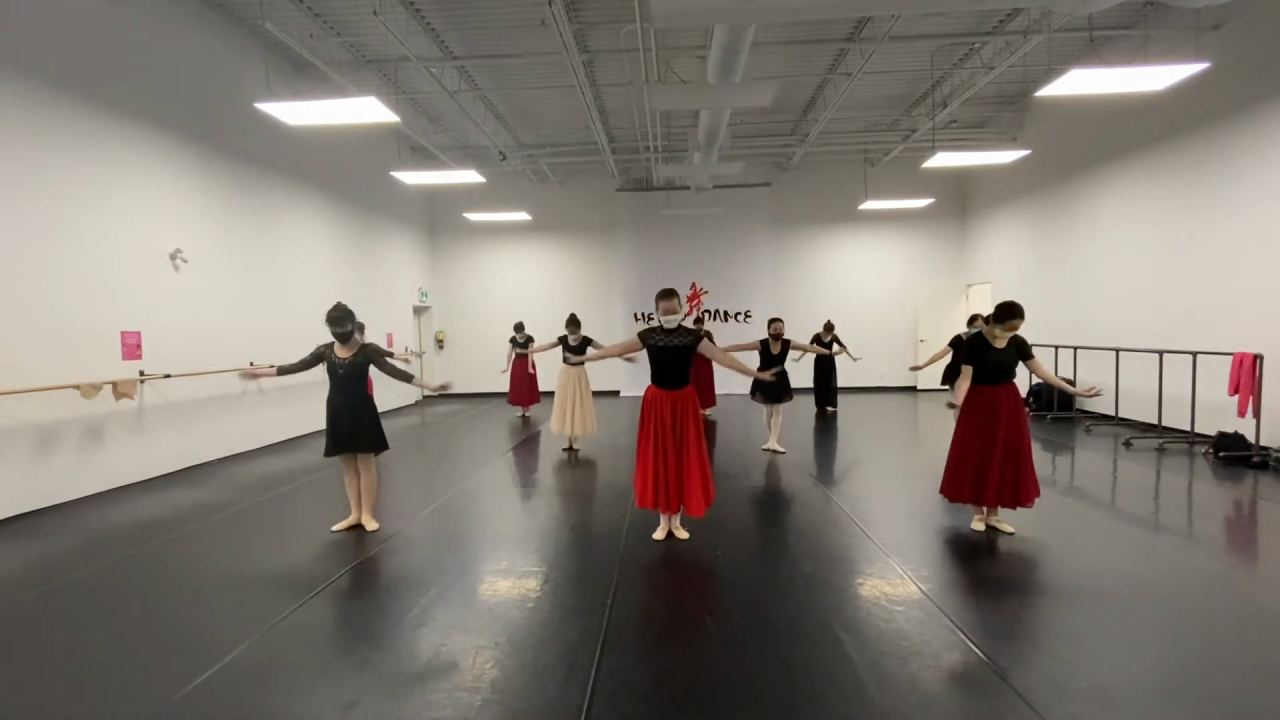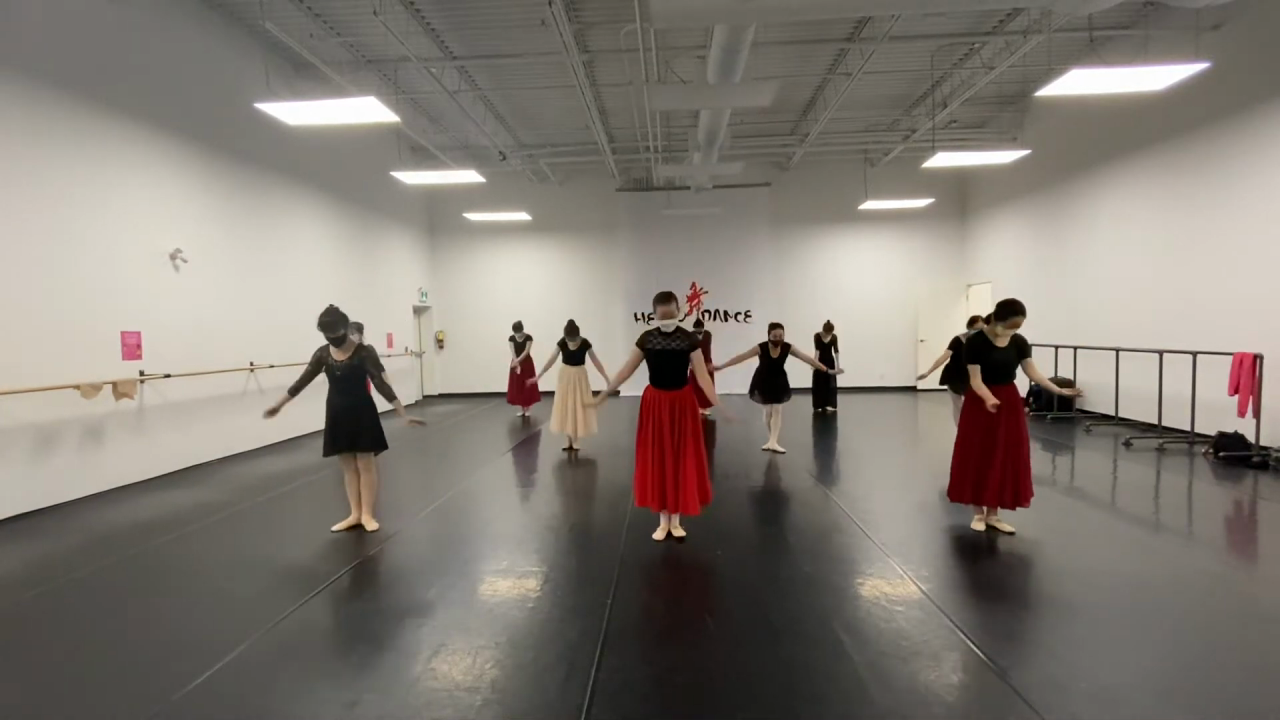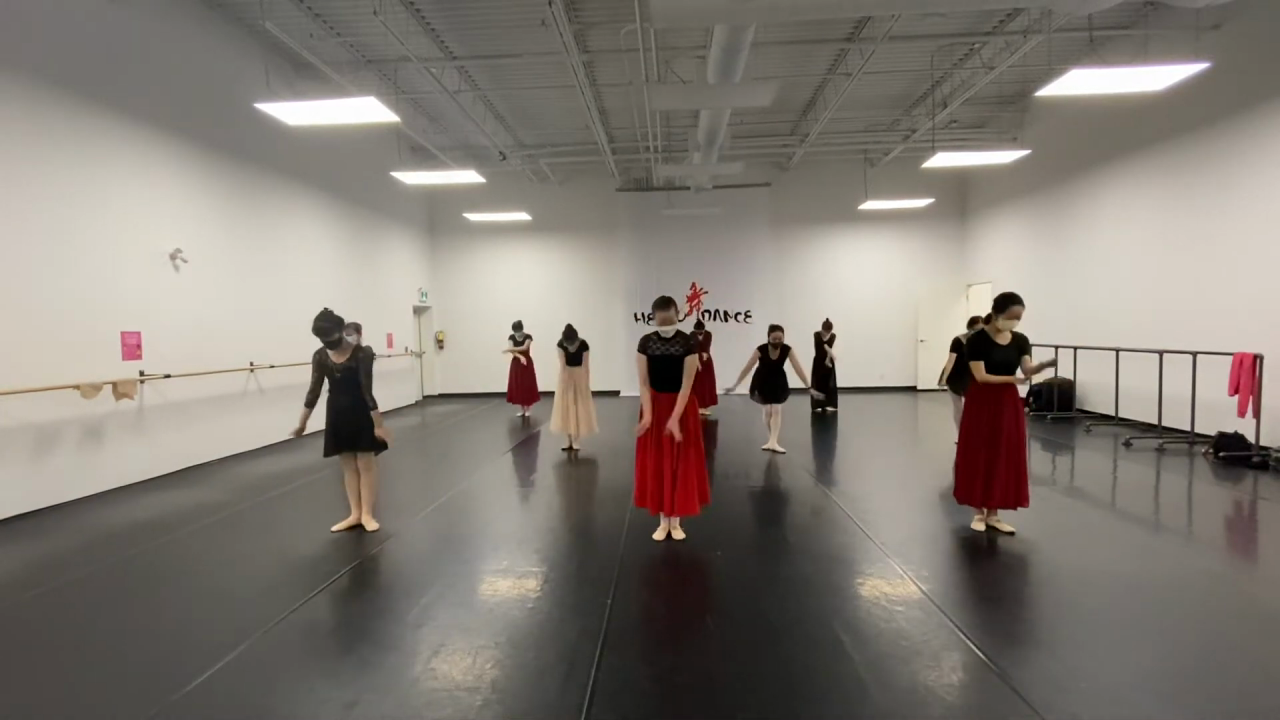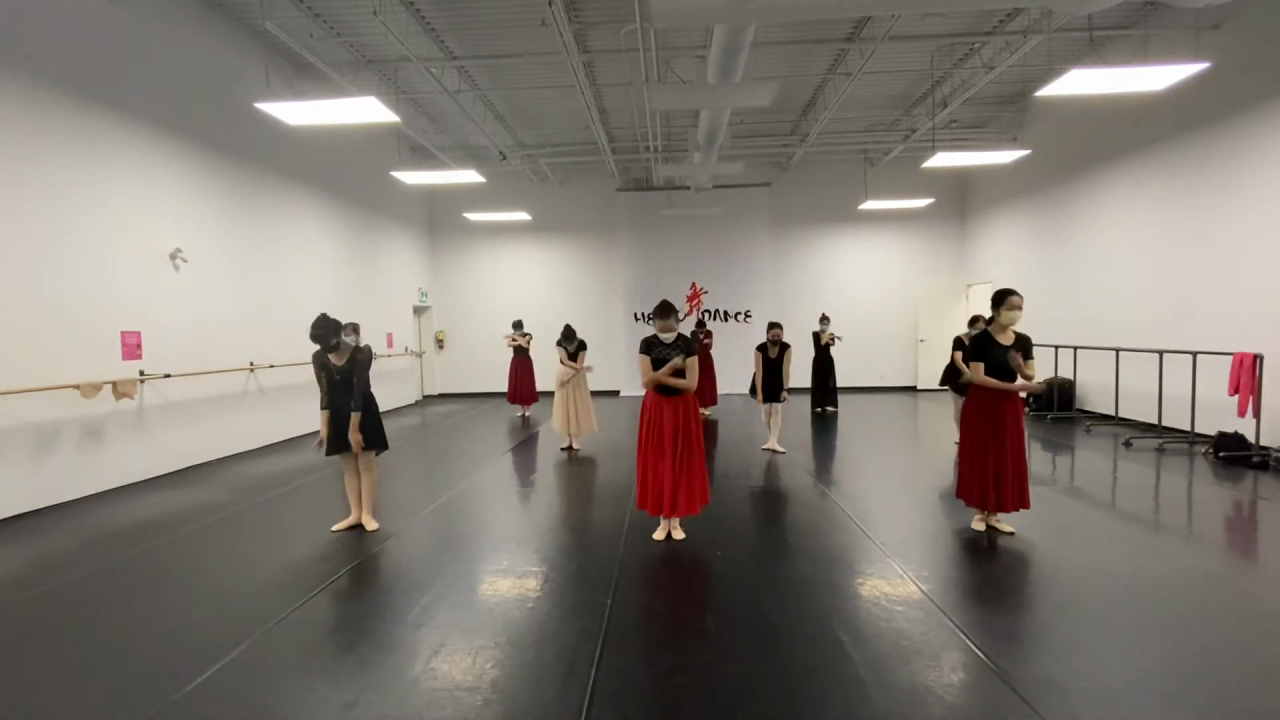
dt=0.2s
person 1, frame 1
left shoulder: (692, 336)
right shoulder: (648, 336)
left elbow: (721, 357)
right elbow: (616, 350)
left wrist: (755, 374)
right wrist: (583, 359)
left hip: (684, 401)
right hip: (656, 401)
left knee: (684, 460)
right knee: (658, 460)
left ankle: (677, 521)
right ankle: (663, 521)
person 1, frame 2
left shoulder: (689, 339)
right shoulder: (646, 339)
left elbow: (701, 374)
right elbow: (627, 370)
left wrist: (717, 404)
right wrist: (603, 396)
left hip: (682, 402)
right hip: (654, 401)
left knee: (681, 460)
right knee: (657, 460)
left ankle: (676, 520)
right ankle: (663, 520)
person 1, frame 3
left shoulder: (688, 343)
right shoulder: (646, 342)
left elbow: (687, 384)
right elbow: (642, 382)
left wrist: (675, 417)
right wrist: (646, 414)
left hip: (682, 406)
right hip: (656, 404)
left knee: (681, 464)
right knee: (657, 464)
left ankle: (676, 521)
right ankle: (663, 521)
person 1, frame 4
left shoulder: (687, 345)
right shoulder: (647, 345)
left elbow: (692, 385)
right elbow: (646, 382)
left wrist: (663, 377)
right wrist: (667, 369)
left hip: (682, 407)
right hip: (656, 407)
left knee: (682, 464)
right knee: (657, 464)
left ankle: (676, 521)
right ankle: (663, 521)
person 2, frame 1
left shoulder: (1019, 343)
right shoulder: (974, 343)
left elbow: (1040, 371)
right elbow: (965, 377)
left wrist: (1073, 391)
right wrist: (958, 398)
left hip: (1009, 402)
right hip: (981, 402)
left knee: (1006, 457)
right knee: (977, 457)
left ankle: (993, 514)
right ankle: (978, 513)
person 2, frame 2
left shoulder: (1019, 342)
right shoulder: (975, 342)
left elbow: (1033, 373)
right elbow: (975, 380)
left wrist: (1060, 391)
right wrist: (988, 399)
left hip: (1010, 402)
right hip: (981, 404)
left knee: (1006, 458)
right knee: (978, 457)
left ankle: (993, 514)
right ankle: (978, 513)
person 2, frame 3
left shoulder: (1021, 341)
right shoulder: (977, 340)
left elbow: (1027, 371)
right elbow: (981, 376)
left wrist: (1038, 368)
right wrist: (1014, 379)
left hip: (1009, 402)
right hip: (982, 402)
left knee: (1006, 457)
right knee: (980, 457)
left ankle: (994, 514)
right ankle: (979, 513)
person 2, frame 4
left shoulder: (1023, 341)
right shoulder: (979, 341)
left elbow: (1030, 375)
right elbow: (978, 377)
left wrist: (1021, 368)
right wrist: (1016, 386)
left hip: (1009, 404)
right hip: (982, 404)
left knee: (1007, 460)
right knee: (981, 459)
left ankle: (994, 514)
right ankle: (980, 512)
person 3, frame 1
left shoulder: (367, 351)
right shoulder: (325, 350)
left elbow: (393, 371)
right elbow: (297, 366)
left wrist: (428, 386)
right wrist: (261, 373)
left hip: (361, 411)
right hip: (336, 411)
left knee: (365, 465)
right knee: (348, 466)
left ankle: (367, 514)
right ankle: (355, 514)
person 3, frame 2
left shoulder: (364, 353)
right shoulder: (322, 354)
left elbow: (380, 383)
right elbow: (304, 380)
left wrist: (404, 413)
right wrist: (279, 404)
left hip: (361, 411)
right hip: (336, 412)
left knee: (365, 465)
right knee: (348, 466)
left ankle: (367, 514)
right ankle: (355, 514)
person 3, frame 3
left shoulder: (362, 353)
right shoulder: (320, 356)
left elbow: (367, 390)
right elbow: (315, 390)
left wrist: (378, 424)
right wrist: (302, 422)
left hip: (360, 411)
right hip: (337, 413)
left knee: (366, 465)
right knee: (348, 466)
left ankle: (367, 514)
right ankle: (355, 514)
person 3, frame 4
left shoulder: (361, 354)
right shoulder: (319, 357)
left elbow: (359, 392)
right elbow: (324, 393)
left wrist: (354, 429)
right wrist: (324, 428)
left hip: (363, 412)
right hip: (337, 412)
left knee: (366, 465)
right knee: (348, 466)
left ankle: (367, 514)
right ankle: (355, 514)
